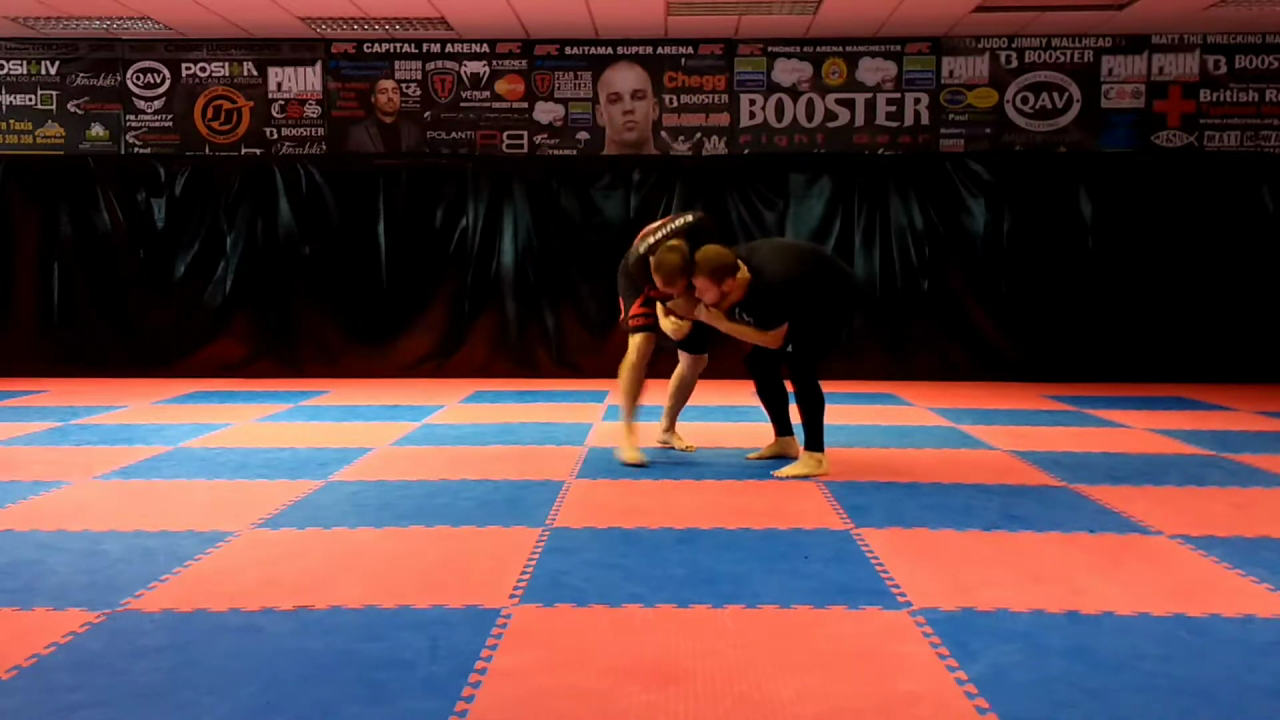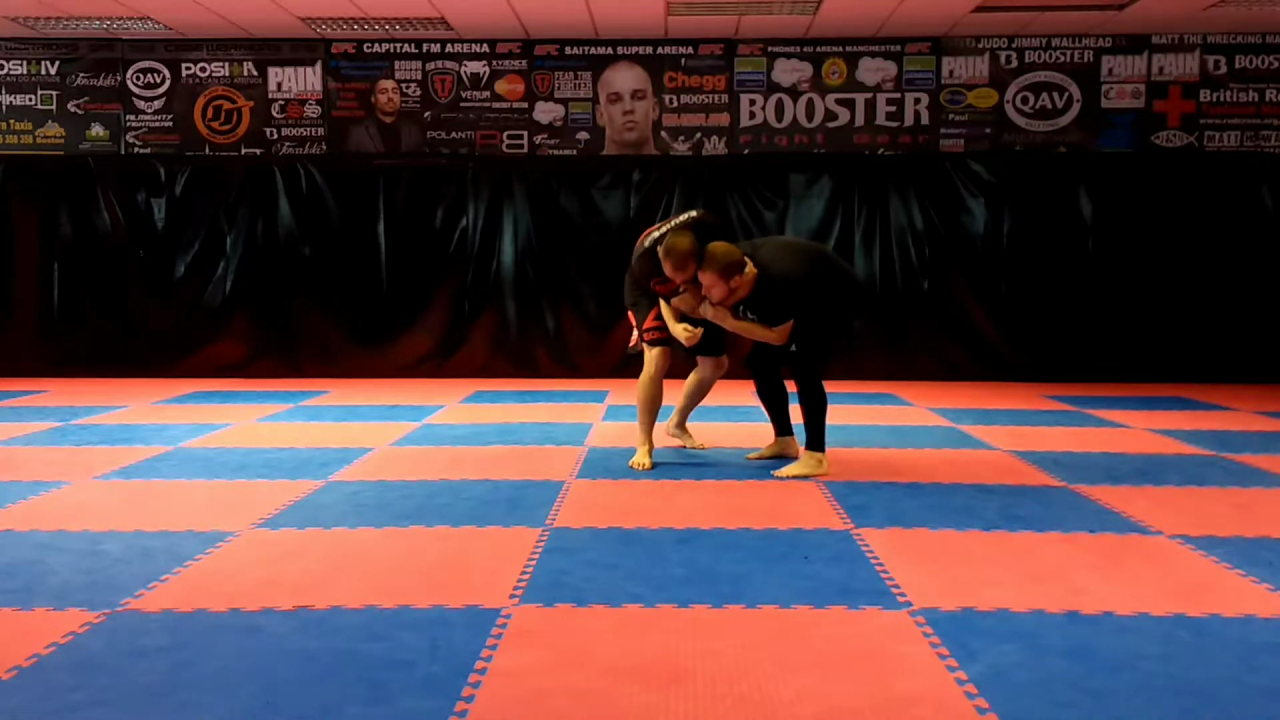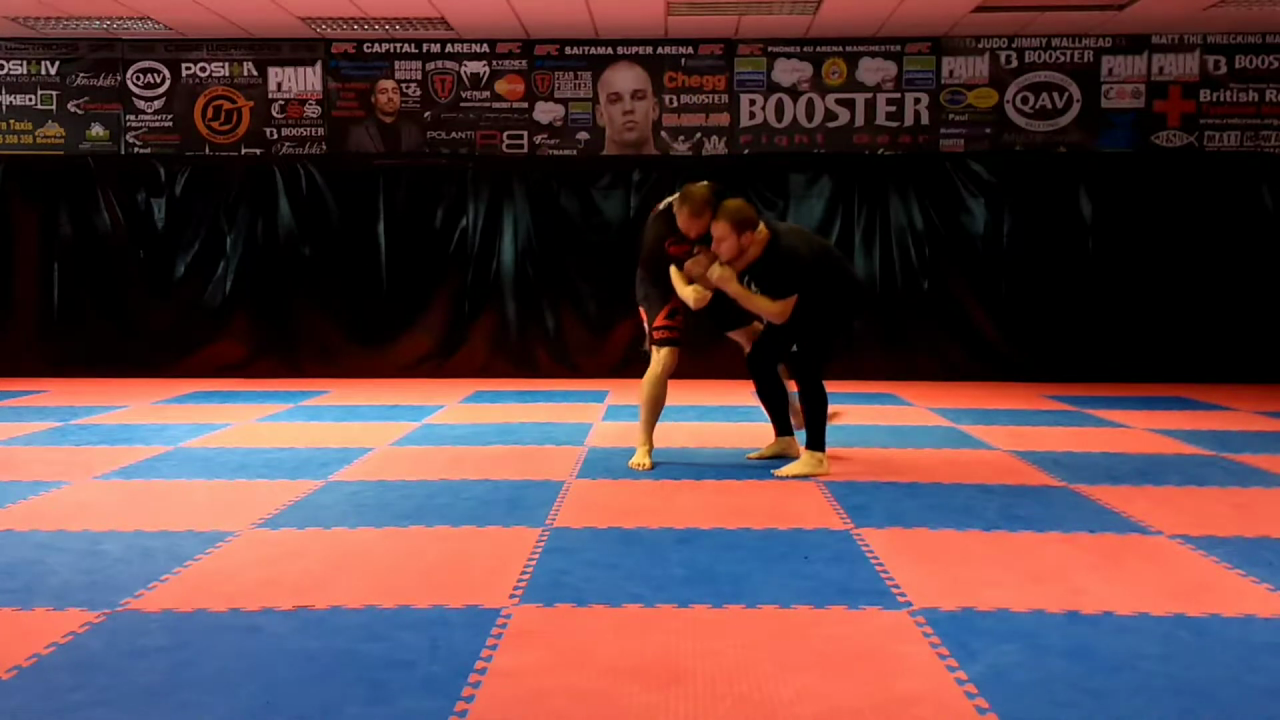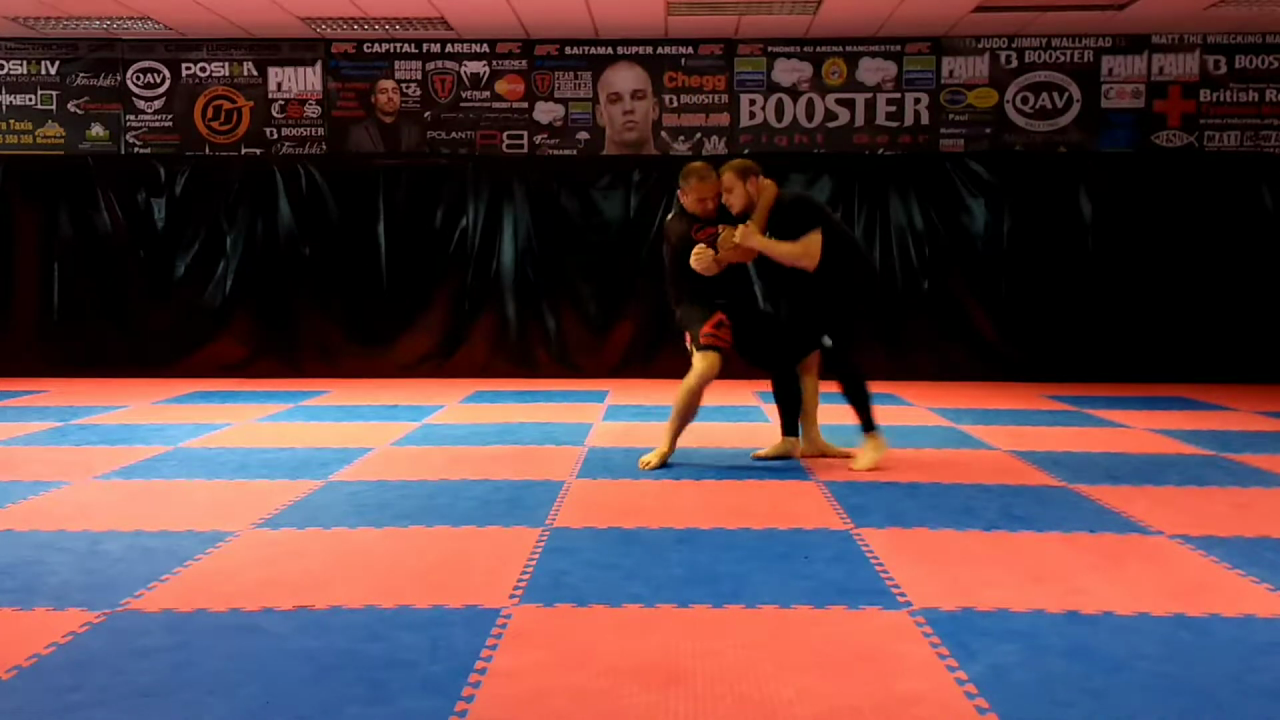
dt=0.3s
person 1, frame 1
left shoulder: (698, 229)
right shoulder: (637, 266)
right elbow: (690, 310)
left hip: (687, 291)
right hip: (639, 284)
left knee: (695, 360)
right knee: (641, 345)
left ankle: (668, 429)
right ankle: (629, 433)
person 1, frame 2
left shoulder: (700, 226)
right shoulder: (646, 259)
right elbow: (695, 308)
left hip: (691, 294)
right hip: (647, 293)
left knee: (715, 366)
right knee: (658, 360)
left ankle: (677, 424)
right ankle: (644, 444)
person 1, frame 3
left shoulder: (713, 198)
right shoulder: (660, 230)
right elbow: (702, 273)
left hip: (703, 282)
right hip: (658, 286)
left knee: (757, 337)
right knee: (664, 360)
left ankle: (792, 412)
right ankle: (644, 444)
person 1, frame 4
left shoulder: (718, 207)
right shoulder: (682, 228)
right elbow: (741, 252)
right wrist: (763, 208)
left hip: (737, 295)
right hip: (701, 302)
left knee: (804, 354)
right knee: (706, 368)
left ankle: (809, 440)
right ankle: (666, 445)
person 2, frame 1
left shoulder: (770, 289)
right shoulder: (728, 264)
left elbow: (774, 340)
left wrist: (721, 324)
left hip: (831, 295)
right hip: (801, 295)
left knee: (799, 363)
right knee: (759, 361)
left ankle: (815, 456)
right ankle: (785, 440)
person 2, frame 2
left shoulder: (777, 285)
right shoulder: (736, 260)
left elbow: (779, 336)
left wrist: (727, 321)
left hip: (833, 298)
right hip: (803, 298)
left knee: (802, 364)
right knee: (759, 361)
left ankle: (815, 456)
right ankle: (785, 440)
person 2, frame 3
left shoulder: (783, 256)
right shoulder: (740, 250)
left elbow: (778, 313)
left wrist: (732, 286)
left hip: (830, 297)
right hip: (796, 303)
left knee: (802, 365)
right knee: (760, 360)
left ankle: (815, 456)
right ankle: (785, 441)
person 2, frame 4
left shoulder: (796, 207)
left elbow: (809, 258)
left wrist: (757, 242)
left hip: (843, 286)
right hip: (802, 296)
left knee: (836, 358)
right knee: (780, 357)
left ankle: (872, 438)
